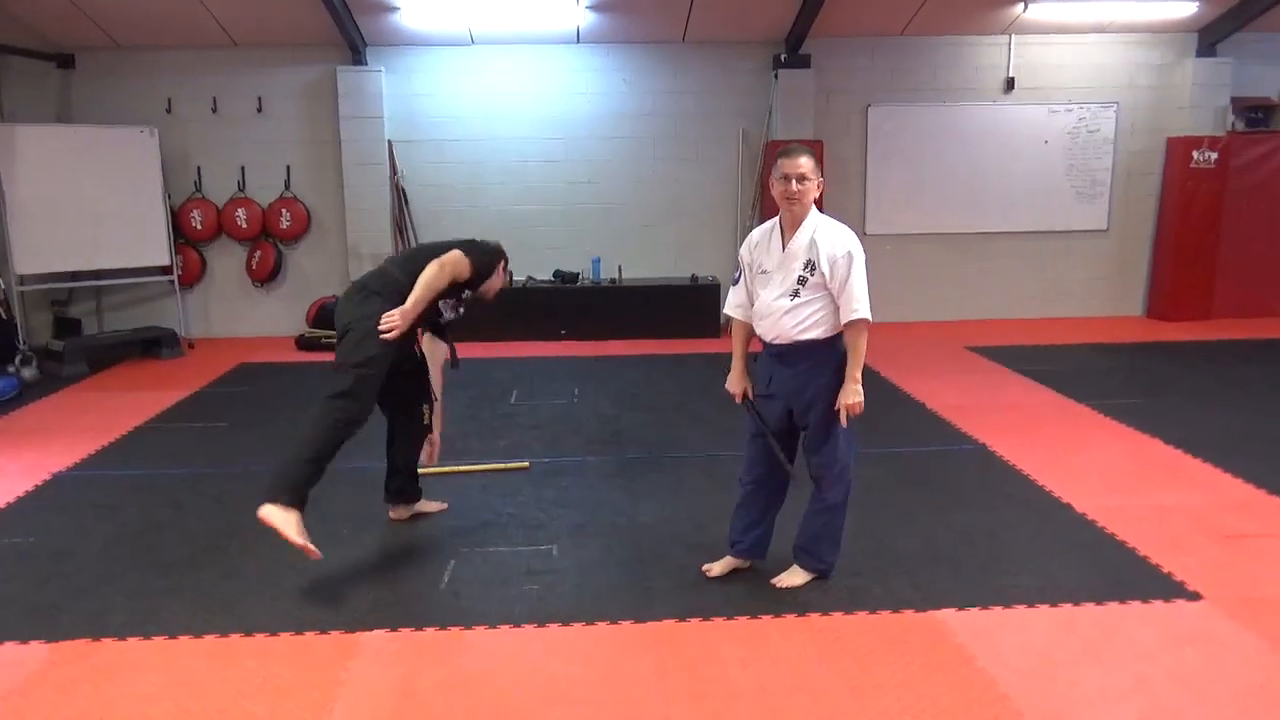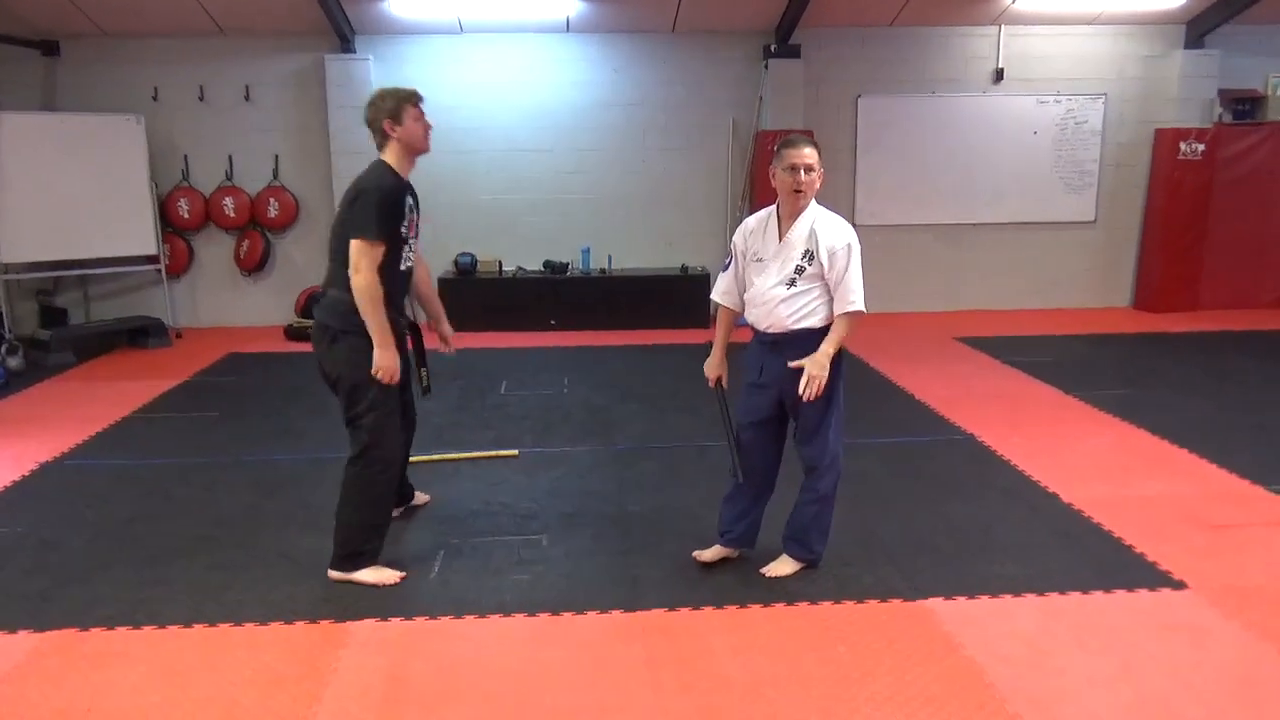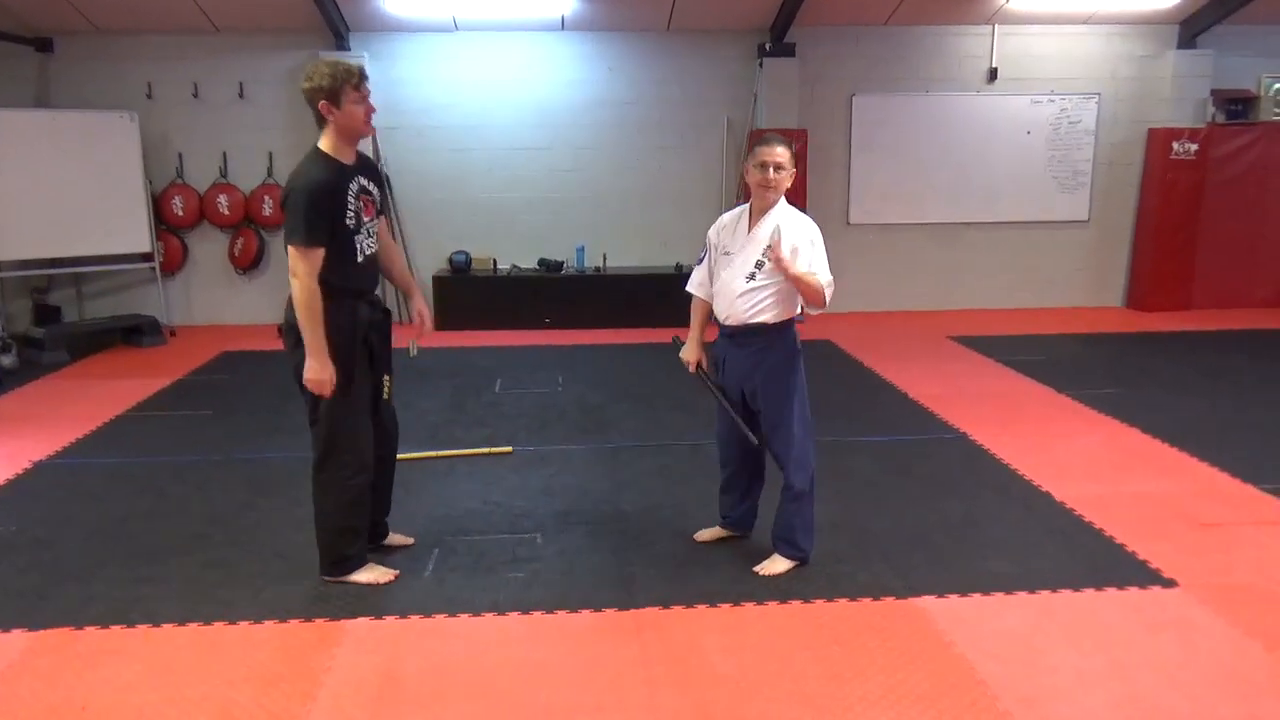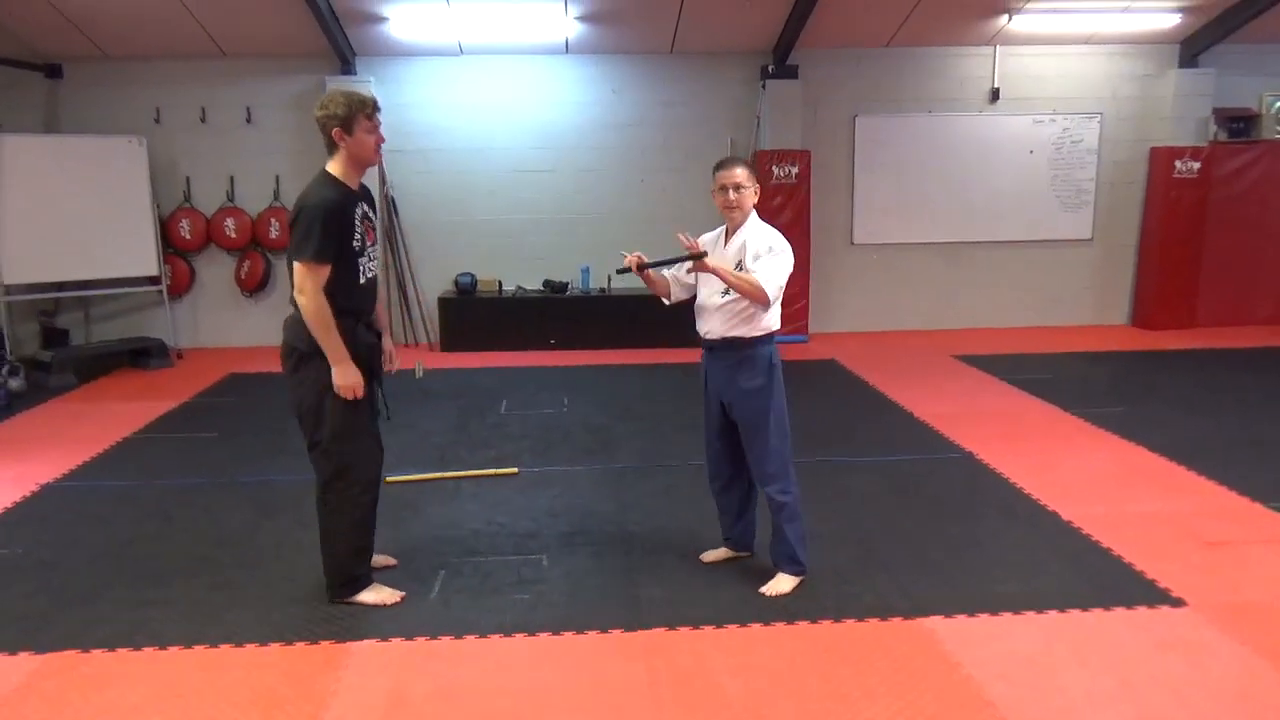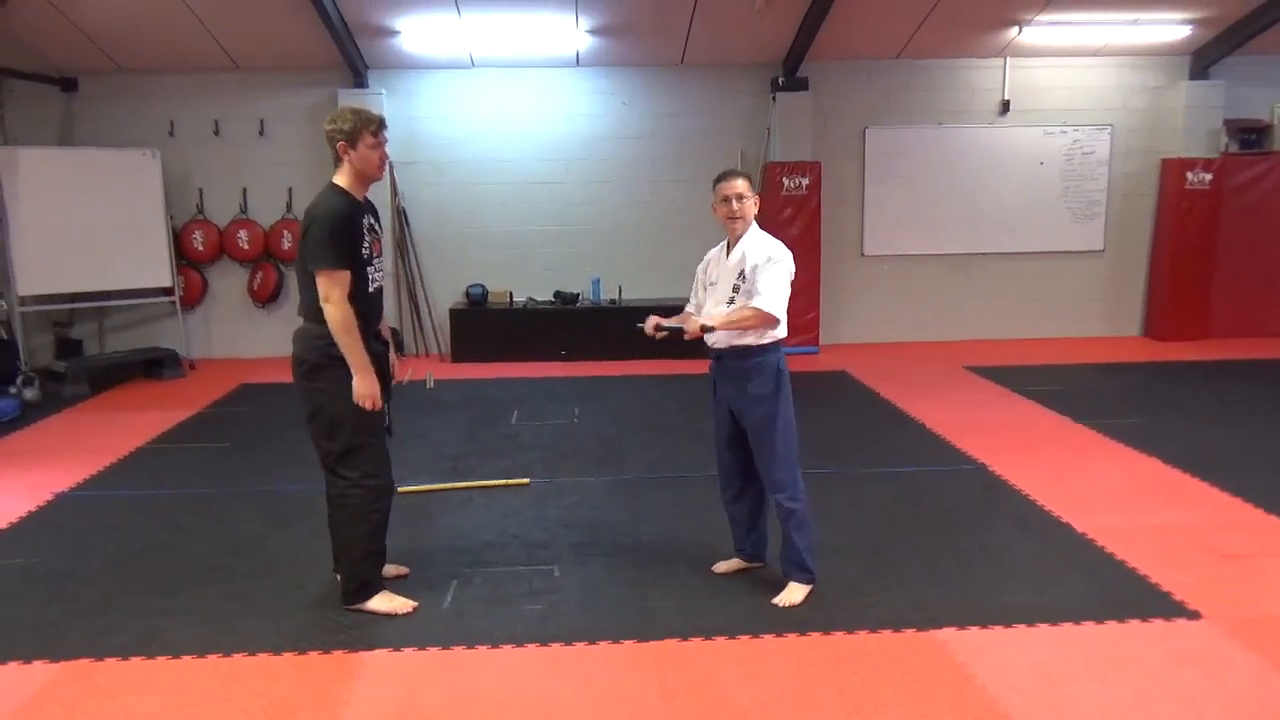
dt=0.5s
person 1, frame 1
left shoulder: (456, 299)
right shoulder: (485, 256)
left elbow: (433, 360)
right elbow: (444, 267)
left wrist: (432, 427)
right wrist: (409, 310)
right hip: (376, 311)
left knee: (412, 404)
right knee: (347, 402)
left ankle: (402, 497)
right ankle: (283, 503)
person 1, frame 2
left shoulder: (403, 190)
right shoulder: (376, 189)
left elbow: (411, 264)
right elbow: (361, 271)
left wrist: (439, 320)
right wrist: (382, 346)
left hip: (381, 323)
right hip: (353, 330)
left knee: (398, 417)
right knee: (376, 437)
left ankle: (393, 496)
right ankle: (351, 559)
person 1, frame 3
left shoulder: (366, 168)
right shoulder: (312, 182)
right elbow: (302, 276)
left wrist: (414, 294)
right wrist: (316, 356)
left hip: (364, 320)
right hip: (326, 329)
left knee: (381, 431)
right knee: (343, 446)
left ankle: (371, 529)
right ankle: (342, 561)
person 1, frame 4
left shoulder: (360, 196)
right shoulder: (322, 203)
right elbow: (307, 291)
left wrist: (382, 334)
right wrist: (339, 363)
left hip: (353, 342)
right hip: (324, 352)
left knee: (359, 457)
right knee: (349, 465)
left ankle: (349, 551)
right ankle: (349, 580)
person 1, frame 5
left shoulder: (363, 208)
right shoulder: (330, 213)
right elbow: (332, 300)
left wrist: (385, 348)
right wrist: (361, 371)
left hip: (357, 353)
right hip: (332, 361)
left knee: (354, 463)
right knee: (363, 470)
left ankle: (359, 561)
right ankle: (361, 587)
person 2, frame 1
left shoulder: (837, 241)
right shoulder: (757, 241)
left elbow: (856, 317)
right elbow: (742, 310)
left wrist: (853, 381)
right wrist: (738, 368)
left hip: (820, 365)
right hip: (772, 364)
left knee: (828, 469)
right knee: (761, 463)
left ankle: (813, 559)
right ankle: (743, 550)
person 2, frame 2
left shoulder: (835, 232)
right shoulder: (751, 229)
left elbow: (849, 305)
right elbow: (730, 295)
left wrist: (822, 357)
right wrist: (718, 353)
left hip: (811, 356)
right hip: (762, 352)
left knee: (818, 456)
right knee: (751, 450)
left ankle: (802, 548)
right ankle: (733, 538)
person 2, frame 3
left shoulder: (798, 228)
right shoulder: (725, 225)
left elbow: (819, 301)
right elbow: (704, 286)
left wrist: (791, 273)
right wrist: (694, 340)
left hip: (773, 348)
right hip: (729, 346)
left knee: (790, 449)
right knee: (733, 443)
left ankle: (792, 546)
right ankle: (734, 520)
person 2, frame 4
left shoulder: (770, 242)
right shoulder: (707, 243)
left elbow: (761, 291)
right elbow: (671, 288)
left wrist: (708, 265)
right wrist: (644, 271)
left hip: (754, 362)
right hip: (715, 359)
left knee: (771, 464)
right knee: (723, 460)
left ankle: (790, 563)
right ankle: (738, 540)
person 2, frame 5
left shoulder: (770, 252)
right shoulder: (713, 259)
left elbow: (767, 311)
right elbow: (699, 312)
left wrist: (710, 324)
right wrist: (667, 322)
left hip: (760, 368)
right hip: (724, 369)
left knee: (779, 472)
right knee: (734, 470)
left ankle: (800, 572)
right ankle: (749, 551)
